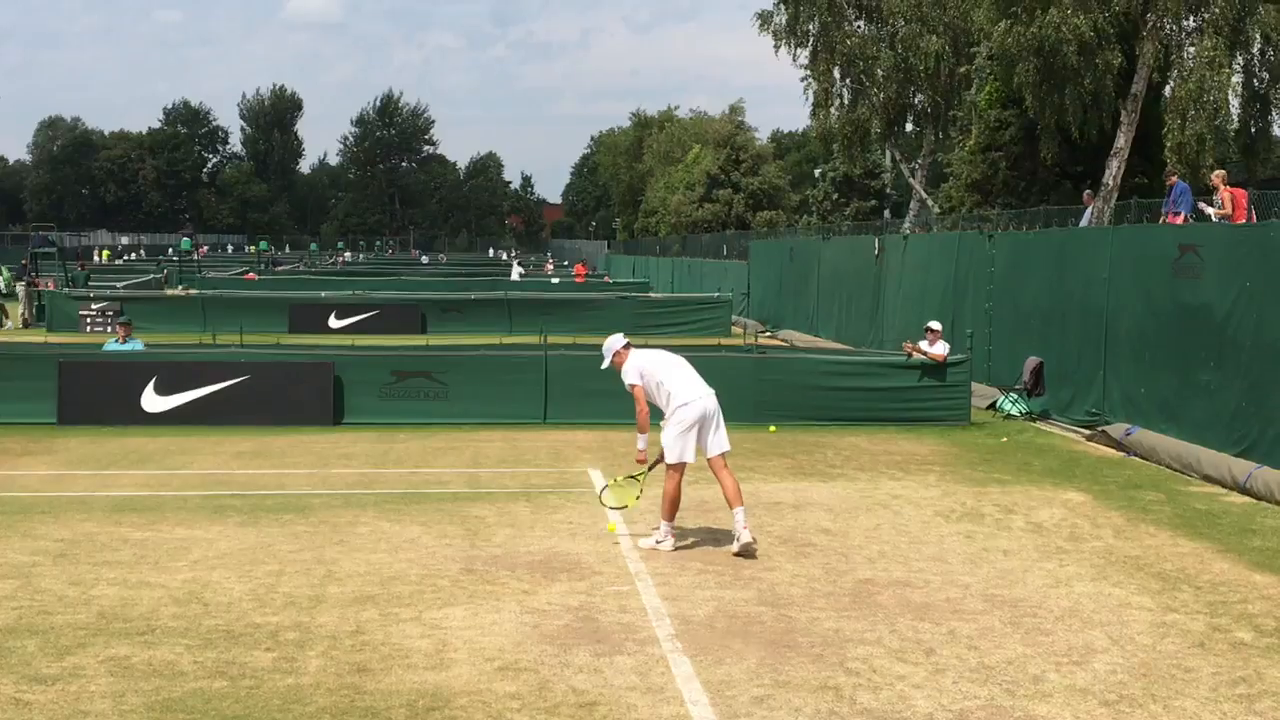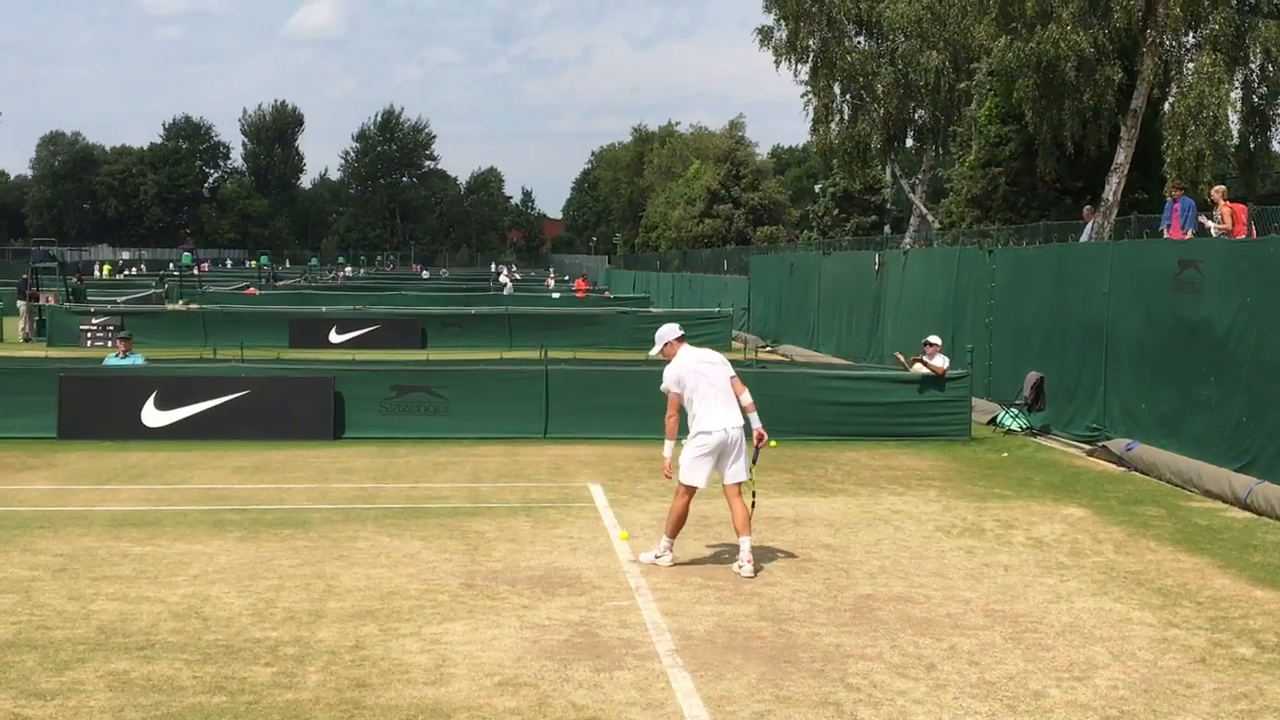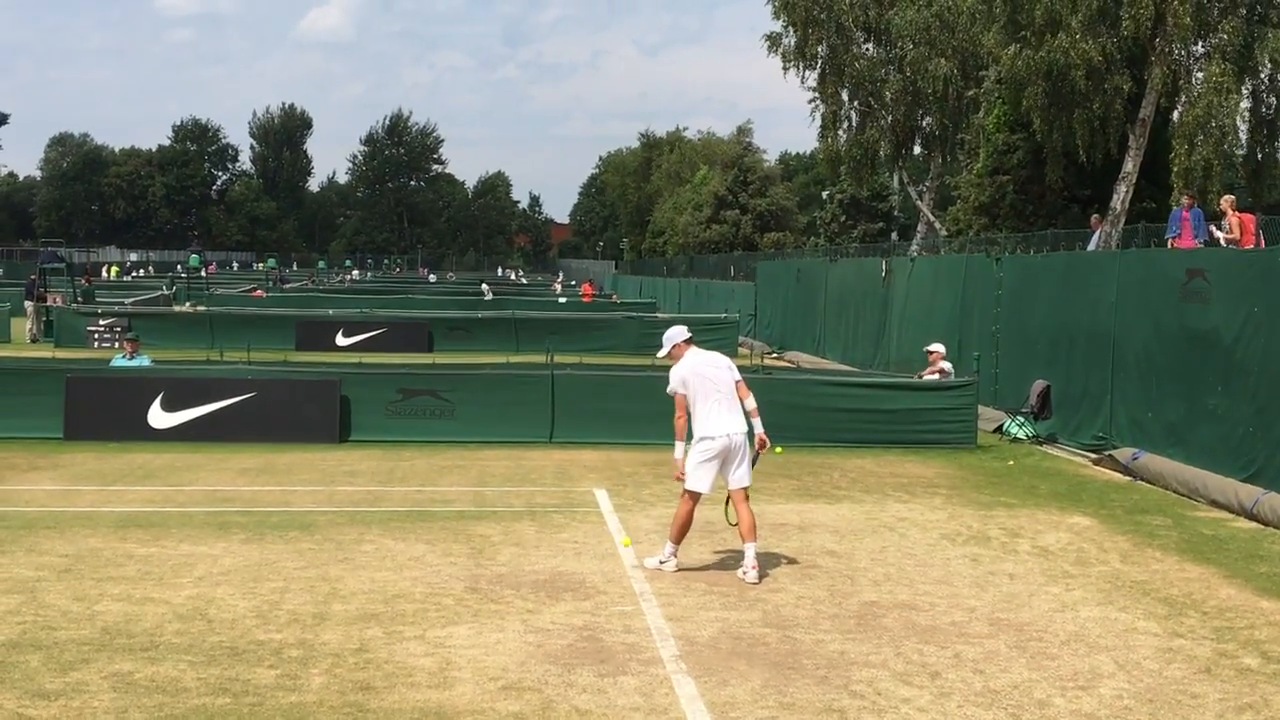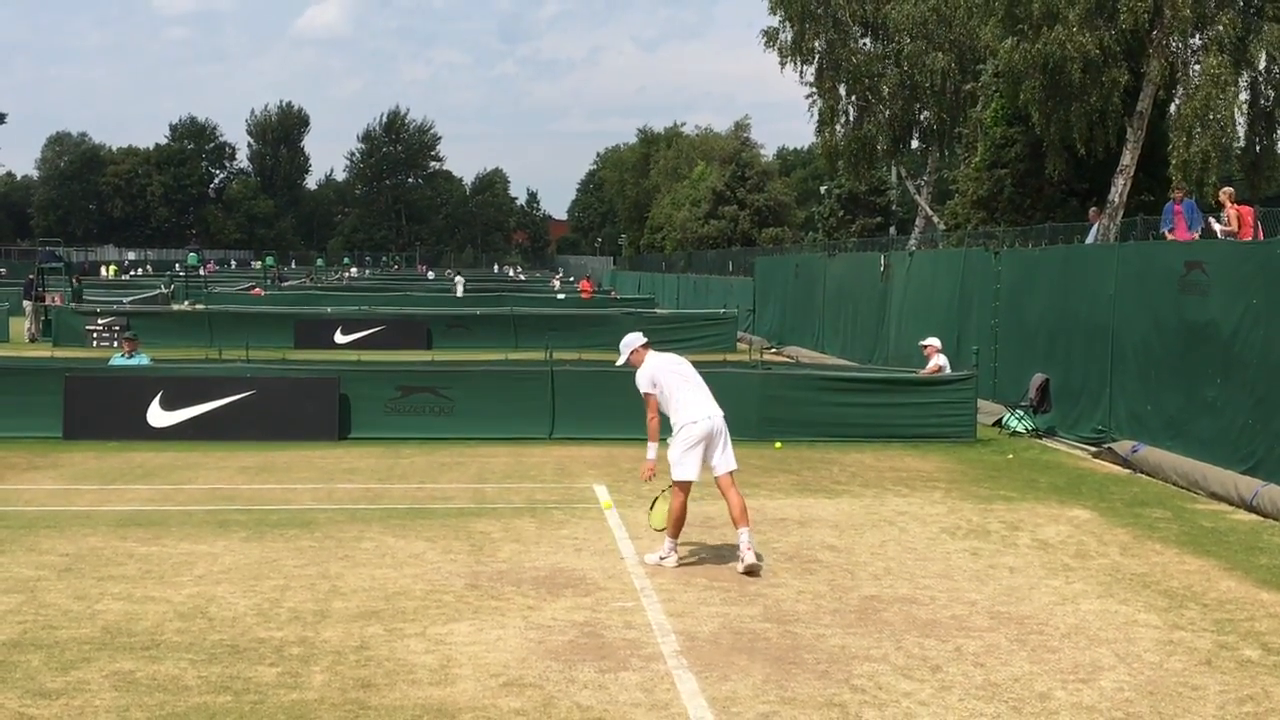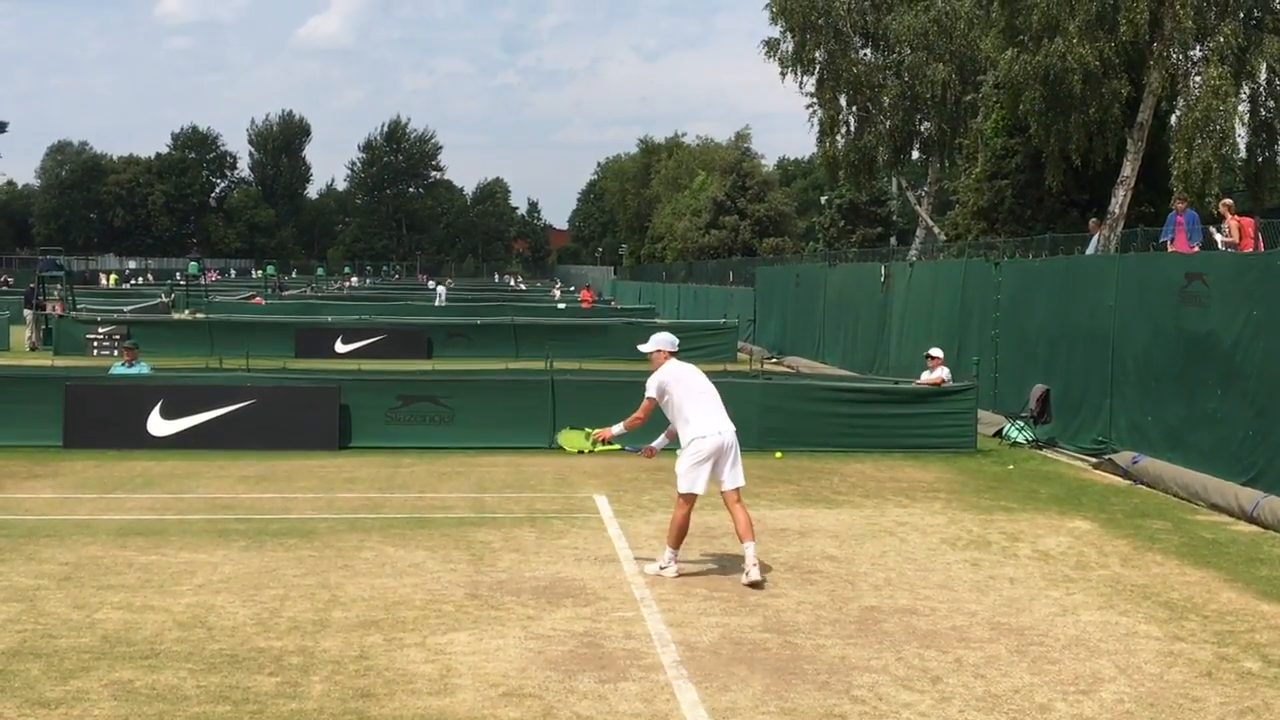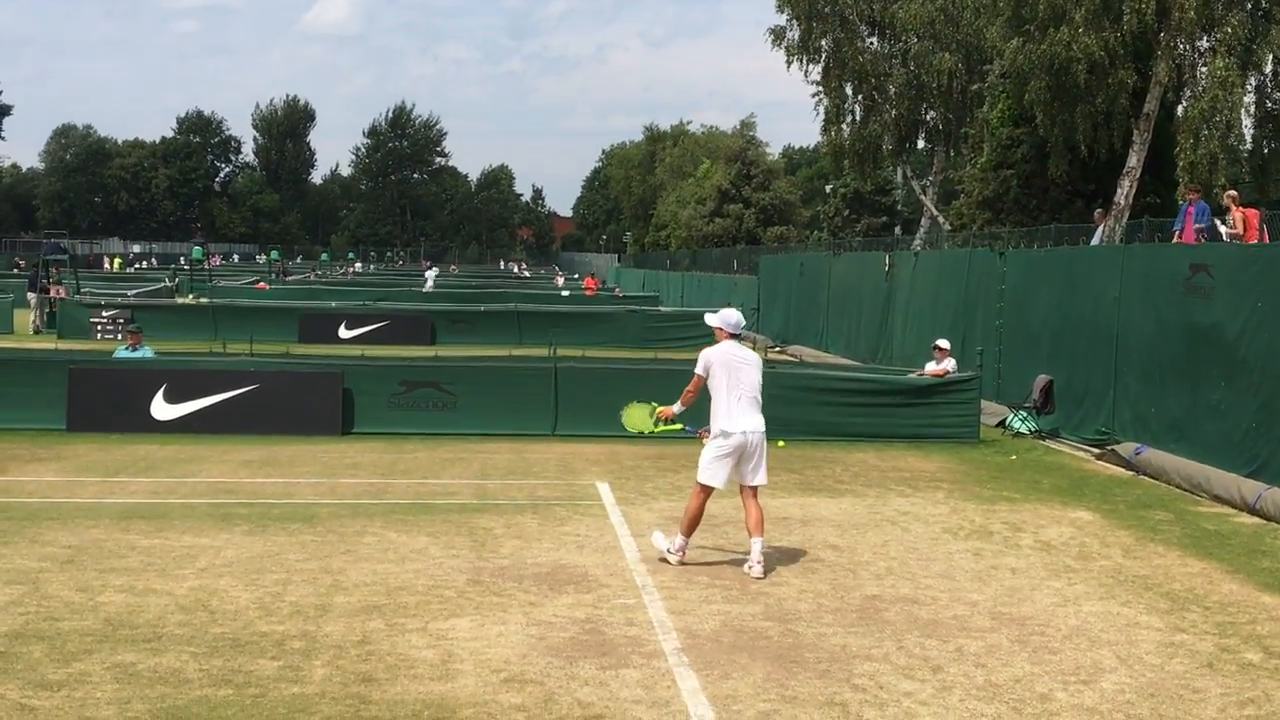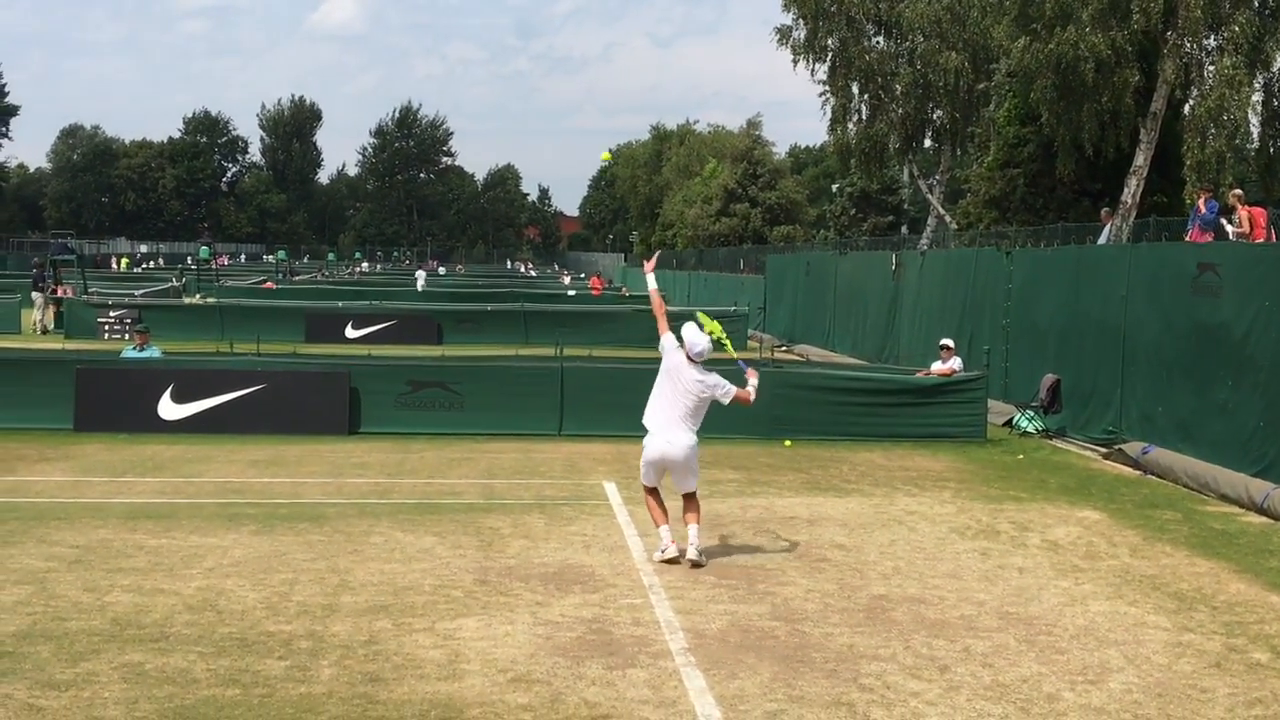
dt=0.7s
person 1, frame 1
left shoulder: (630, 366)
right shoulder: (656, 355)
left elbow: (643, 409)
left wrist: (641, 447)
right wrist: (669, 442)
left hip: (686, 407)
right hip: (708, 400)
left knee: (674, 473)
right knee: (721, 467)
left ankle: (665, 536)
right ankle: (742, 529)
person 1, frame 2
left shoulder: (674, 368)
right shoulder: (715, 356)
left elbow: (672, 415)
right elbow: (742, 392)
left wrist: (667, 455)
right wrist: (756, 425)
left hip: (706, 434)
right hip: (734, 430)
left knee: (683, 493)
right knee: (734, 495)
left ankle: (664, 552)
right ankle: (745, 558)
person 1, frame 3
left shoulder: (680, 369)
right shoulder: (722, 359)
left elbow: (681, 417)
right elbow: (746, 396)
left wrist: (679, 457)
right wrist: (759, 430)
left hip: (709, 438)
right hip: (738, 435)
left knee: (688, 499)
right knee: (741, 500)
left ankle: (668, 557)
right ankle: (750, 564)
person 1, frame 4
left shoulder: (645, 371)
right shoulder: (675, 359)
left elbow: (653, 417)
left wrist: (651, 457)
left hip: (691, 425)
right hip: (715, 419)
left knee: (679, 492)
right knee: (728, 486)
left ankle: (669, 553)
right ankle: (747, 550)
person 1, frame 5
left shoulder: (659, 376)
right shoulder: (691, 370)
left elbow: (640, 417)
left wrist: (613, 431)
right wrist: (657, 445)
left hip: (701, 440)
right hip: (726, 434)
left knee: (684, 503)
right knee: (734, 502)
left ankle: (669, 563)
right ankle: (752, 565)
person 1, frame 6
left shoulder: (710, 354)
right shoulder: (755, 358)
left elbow: (692, 392)
left wrist: (673, 409)
left hip: (727, 434)
right hip: (755, 431)
left knee: (701, 492)
right knee: (750, 497)
left ankle: (677, 549)
right ankle: (756, 559)
person 1, frame 7
left shoulder: (672, 357)
right shoulder: (710, 381)
left elbow: (659, 312)
right elbow: (748, 398)
left wrist: (650, 276)
right wrist: (753, 379)
left hip: (656, 444)
right hip: (684, 448)
left knee: (651, 492)
right knee: (689, 496)
left ankle: (667, 543)
right ankle: (694, 544)
